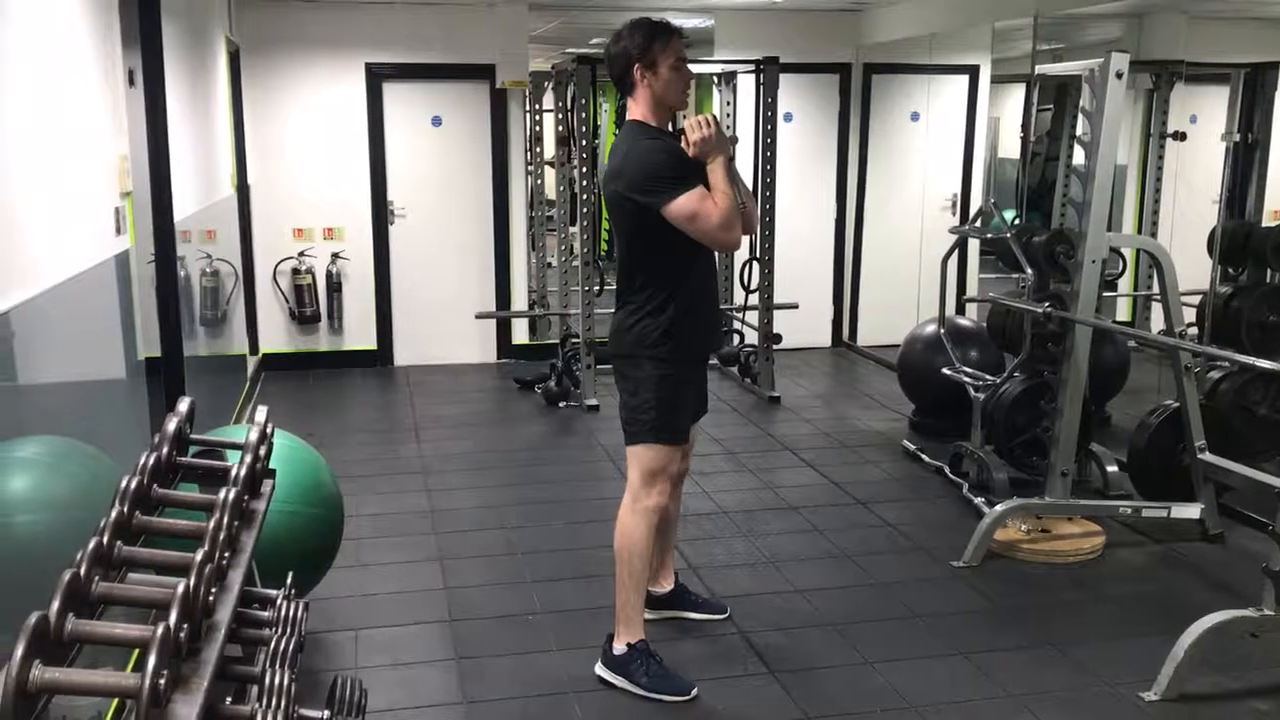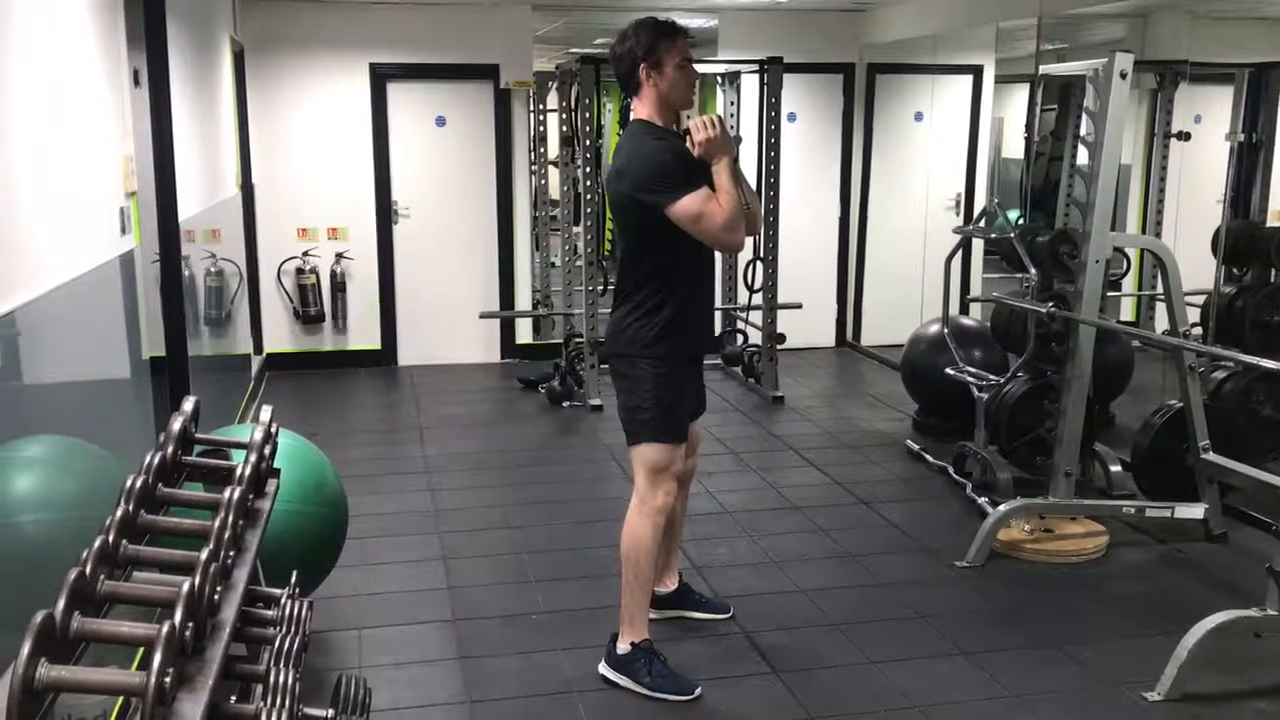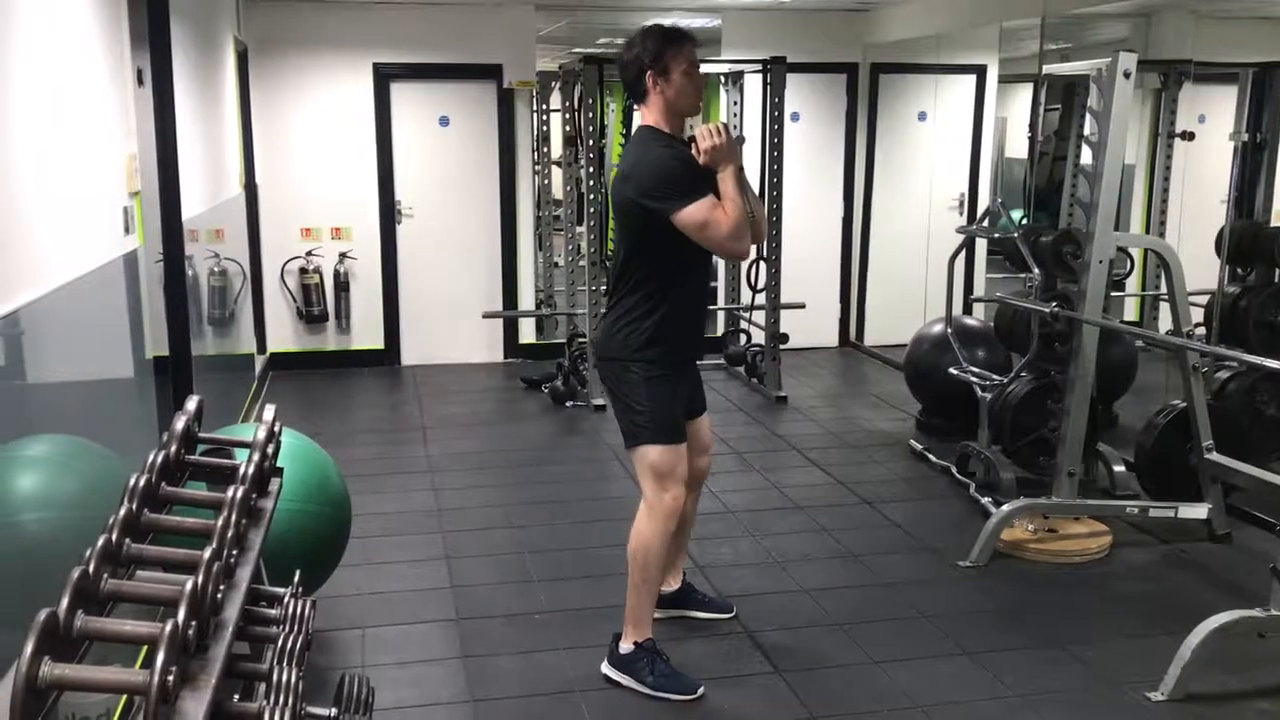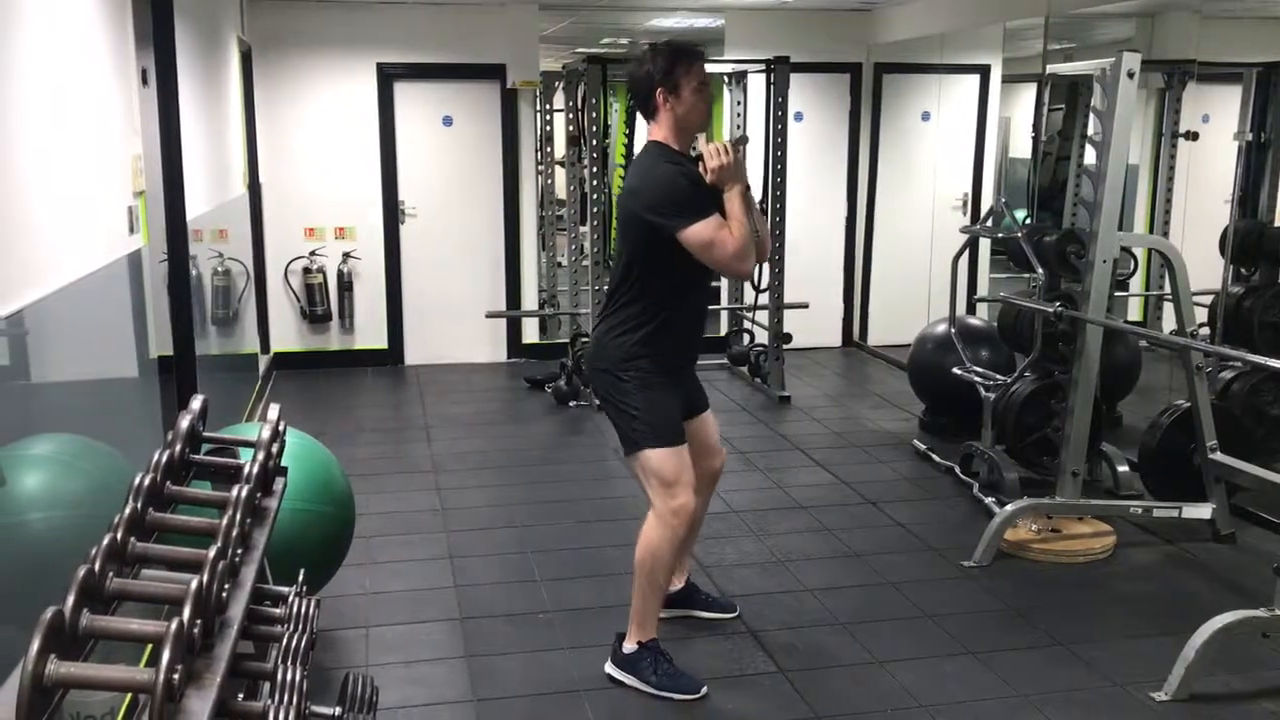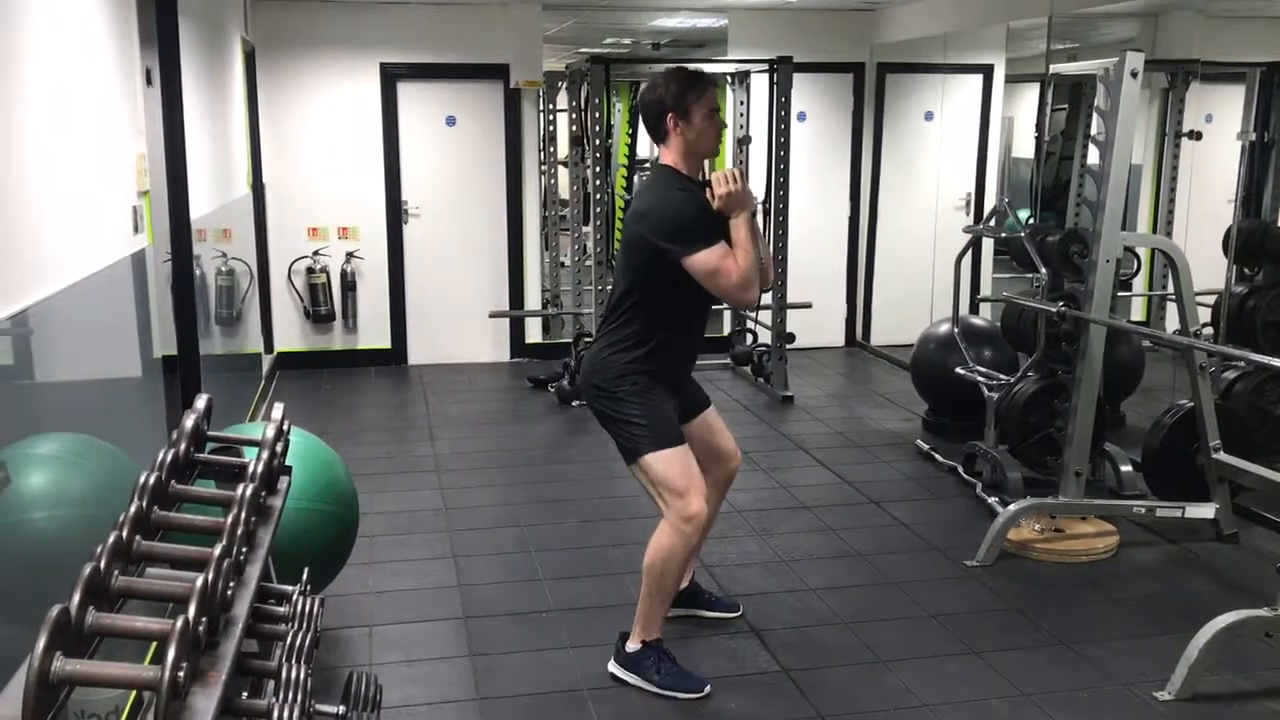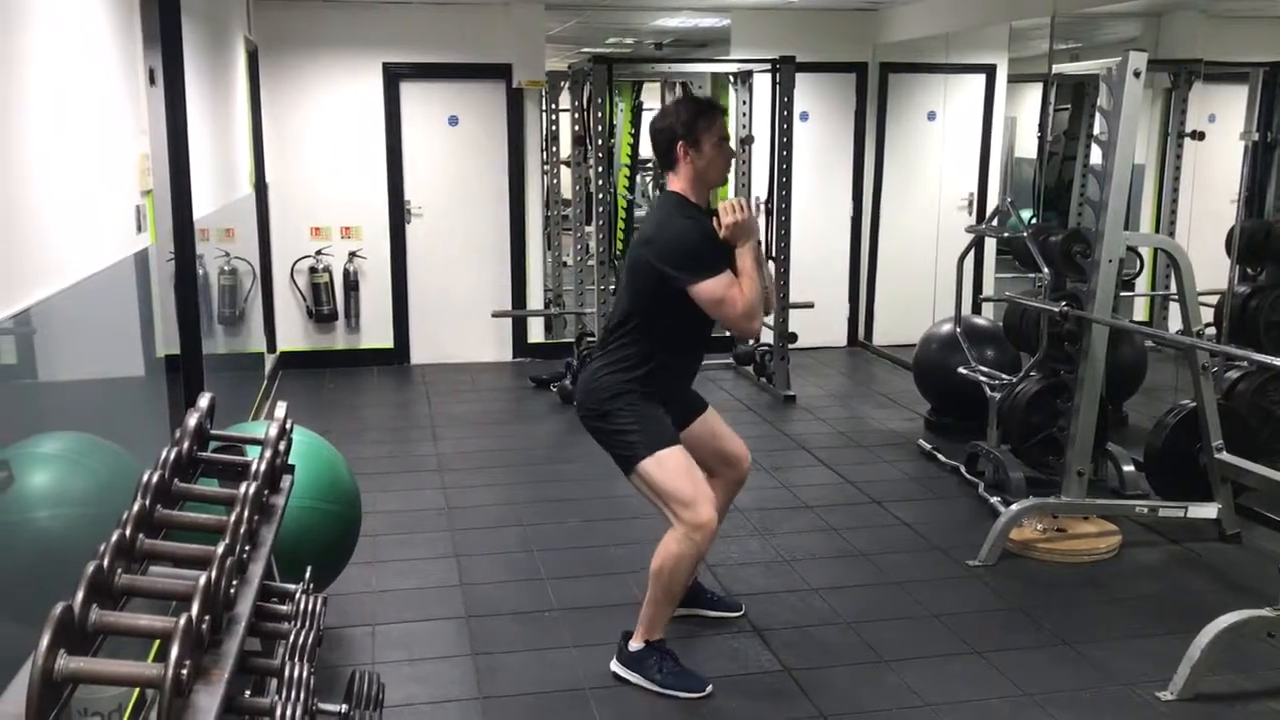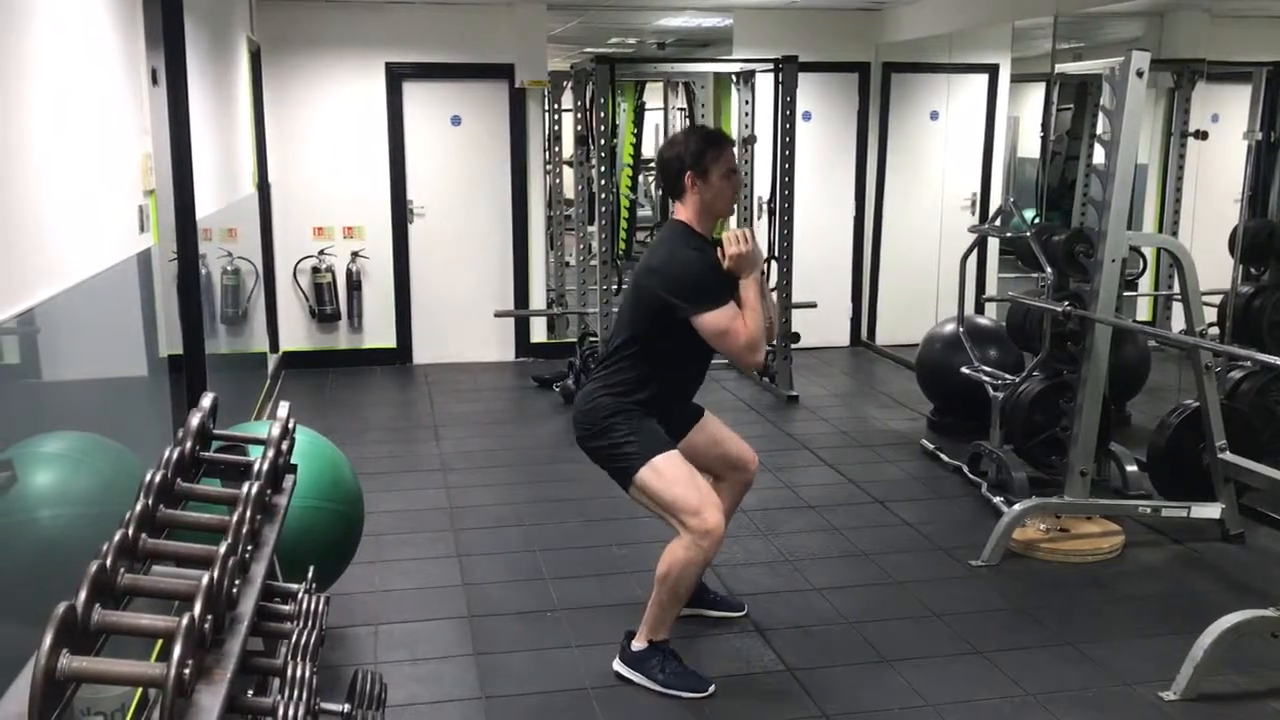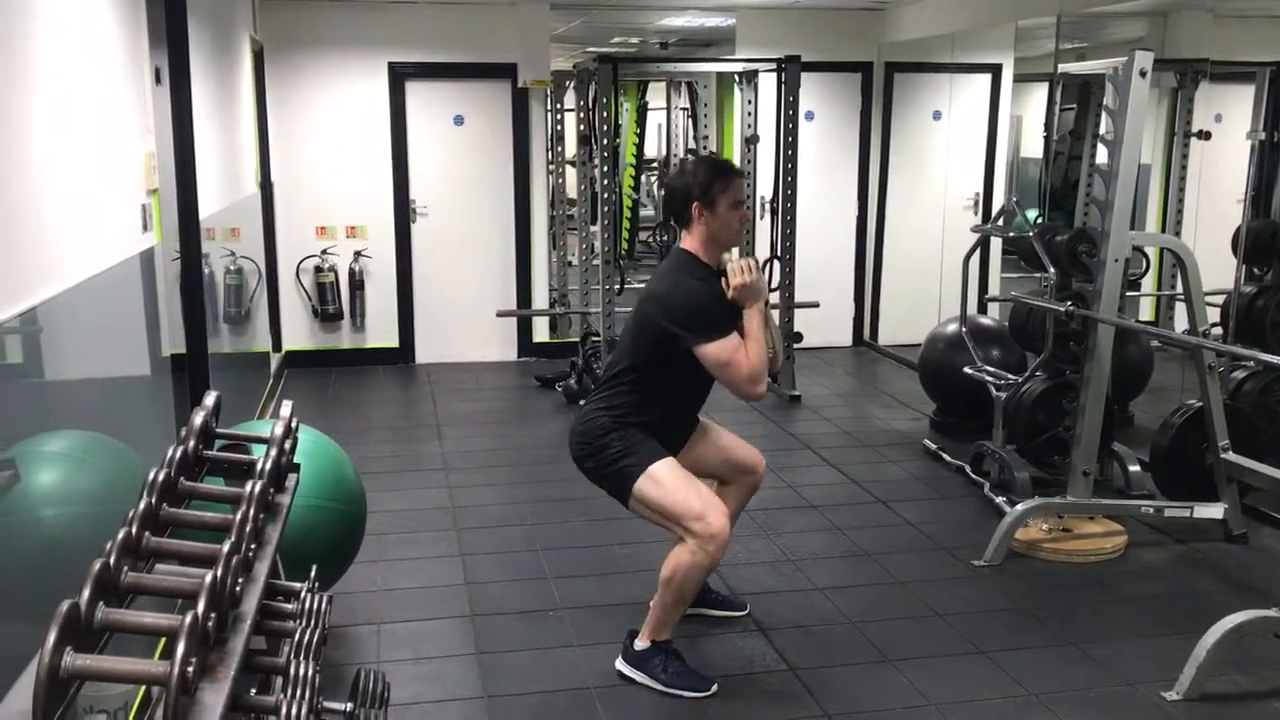
dt=0.3s
person 1, frame 1
left shoulder: (671, 146)
right shoulder: (644, 156)
left elbow: (747, 221)
right elbow: (722, 232)
left wrist: (719, 160)
right wrist: (716, 161)
left hip: (680, 339)
right hip: (653, 346)
left knee: (674, 474)
right knee: (649, 490)
left ankle: (662, 588)
right ankle: (624, 649)
person 1, frame 2
left shoulder: (675, 145)
right shoulder: (647, 155)
left elbow: (750, 222)
right elbow: (727, 233)
left wrist: (724, 161)
right wrist: (719, 161)
left hip: (675, 341)
right hip: (648, 348)
left knee: (682, 470)
right knee: (657, 491)
left ankle: (666, 588)
right ankle: (628, 649)
person 1, frame 3
left shoulder: (679, 152)
right shoulder: (655, 162)
left elbow: (754, 232)
right elbow: (732, 242)
left wrist: (729, 169)
right wrist: (725, 169)
left hip: (669, 345)
right hip: (640, 351)
left knee: (696, 467)
right knee: (665, 493)
left ankle: (671, 586)
right ankle: (632, 650)
person 1, frame 4
left shoulder: (686, 170)
right shoulder: (661, 179)
left elbow: (758, 250)
right elbow: (737, 262)
left wrist: (734, 187)
right wrist: (731, 187)
left hip: (664, 354)
right hip: (630, 363)
left knee: (709, 465)
right knee: (677, 500)
left ankle: (675, 587)
right ankle: (634, 650)
person 1, frame 5
left shoulder: (693, 194)
right shoulder: (669, 205)
left elbow: (761, 278)
right elbow: (742, 291)
left wrist: (742, 214)
right wrist: (738, 216)
left hip: (661, 367)
right hip: (625, 377)
left knee: (723, 464)
right knee: (687, 508)
left ankle: (679, 585)
right ankle: (638, 649)
person 1, frame 6
left shoulder: (699, 220)
right shoulder: (676, 232)
left elbow: (756, 307)
right elbow: (746, 321)
left wrist: (744, 243)
right wrist: (744, 244)
left hip: (659, 383)
right hip: (618, 395)
left knee: (734, 464)
right knee: (698, 514)
left ankle: (682, 587)
right ankle: (640, 649)
person 1, frame 7
left shoulder: (701, 248)
right shoulder: (681, 262)
left elbow: (762, 333)
right elbow: (749, 353)
left wrist: (748, 273)
right wrist: (747, 275)
left hip: (656, 401)
right hip: (614, 414)
left knee: (741, 466)
right knee: (704, 523)
left ankle: (685, 586)
right ankle: (643, 649)
person 1, frame 8
left shoulder: (705, 277)
right shoulder: (687, 291)
left elbow: (766, 363)
right elbow: (752, 384)
left wrist: (751, 304)
right wrist: (752, 306)
left hip: (654, 422)
right hip: (611, 435)
left knee: (749, 468)
right knee: (710, 526)
left ankle: (687, 585)
right ankle: (645, 649)
